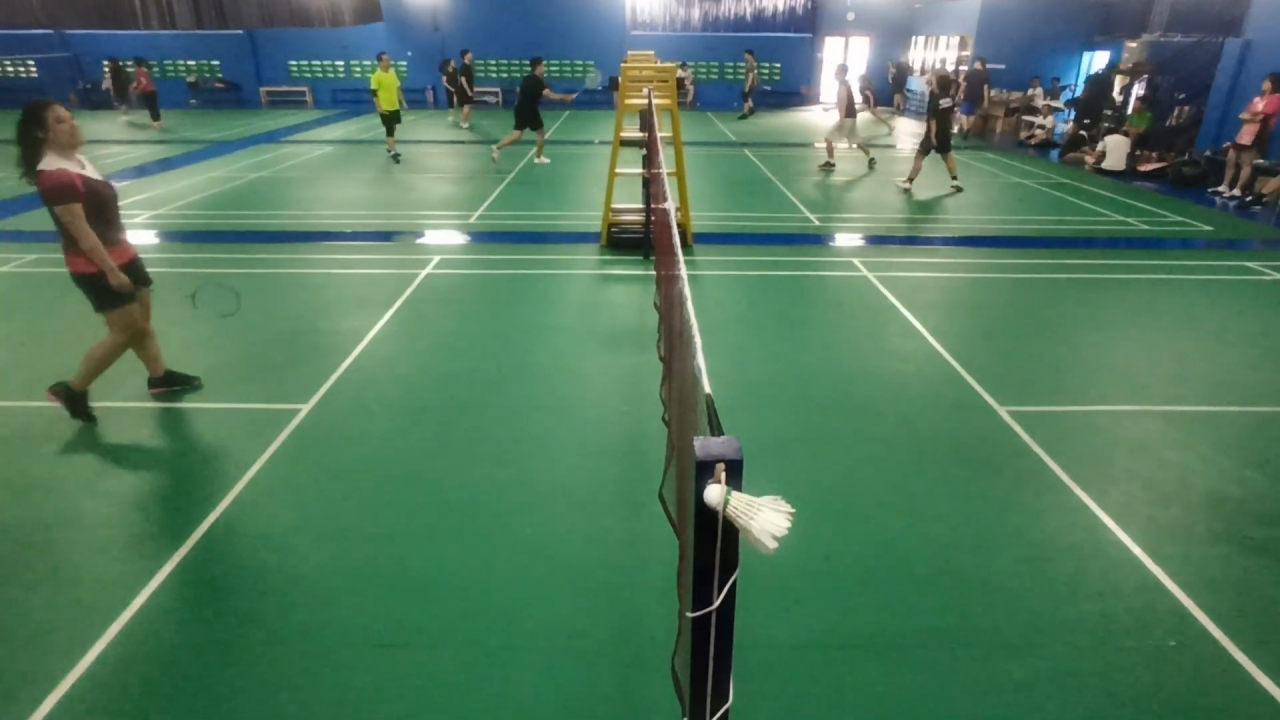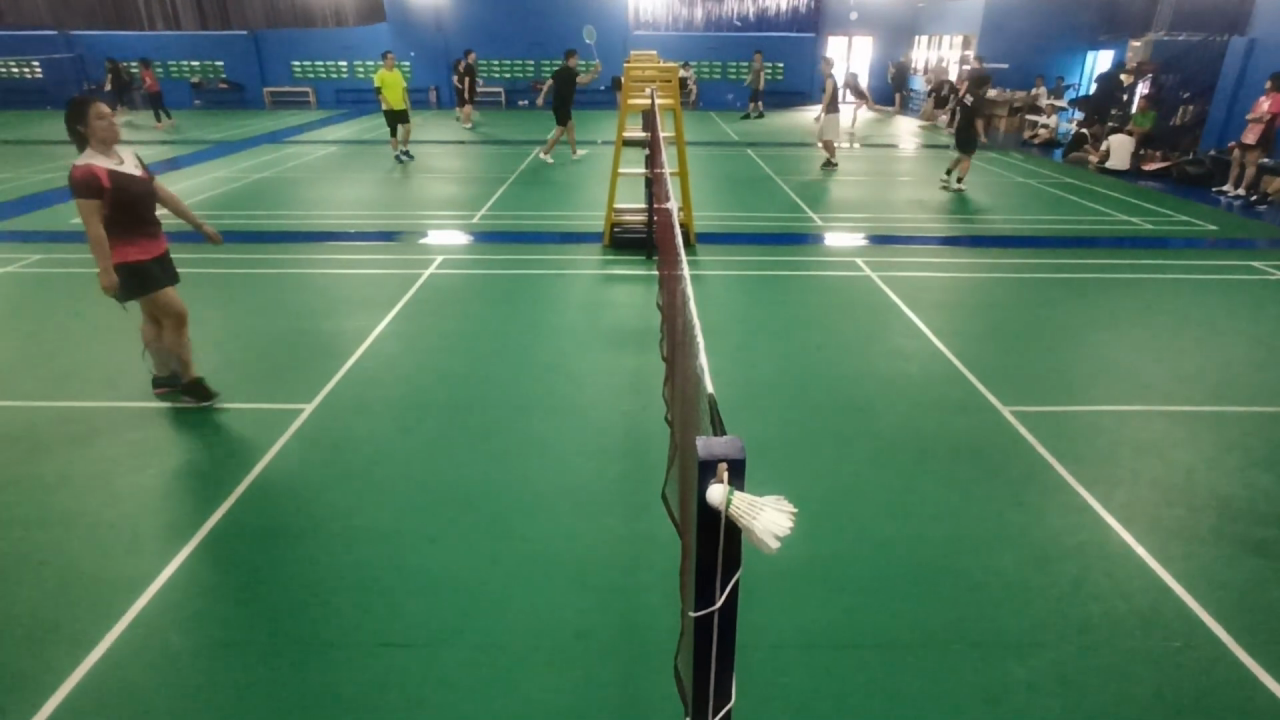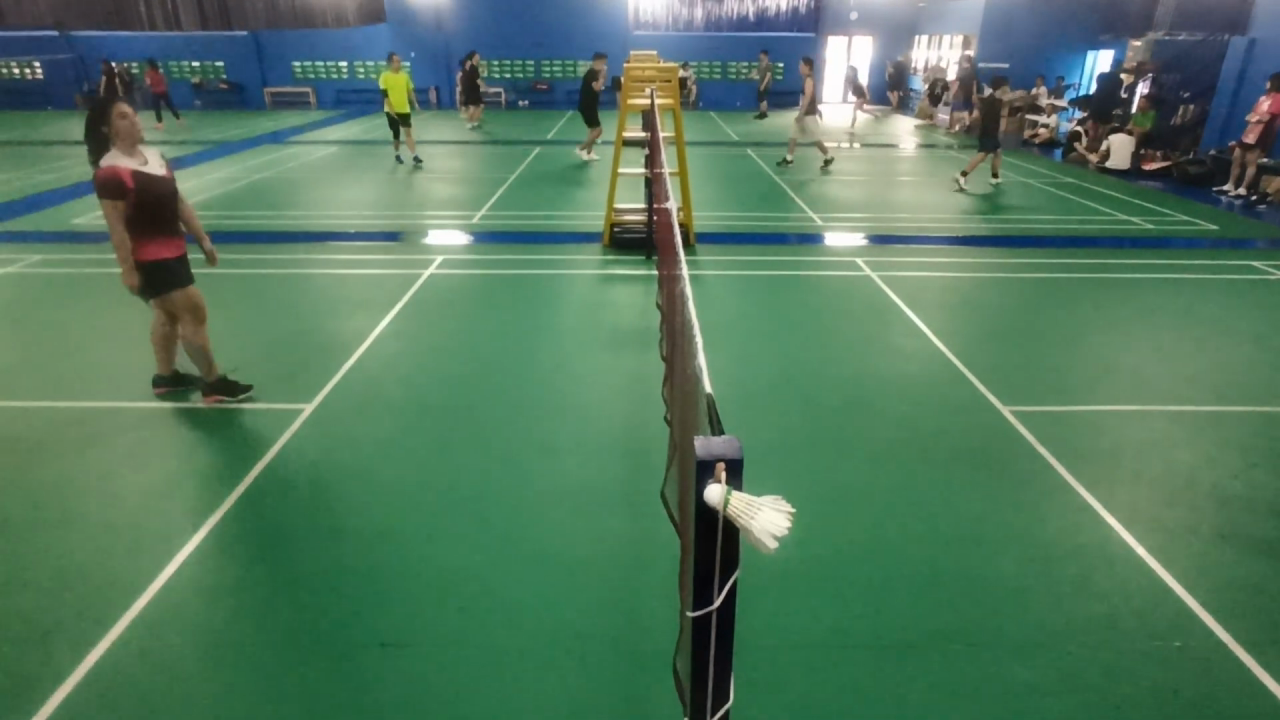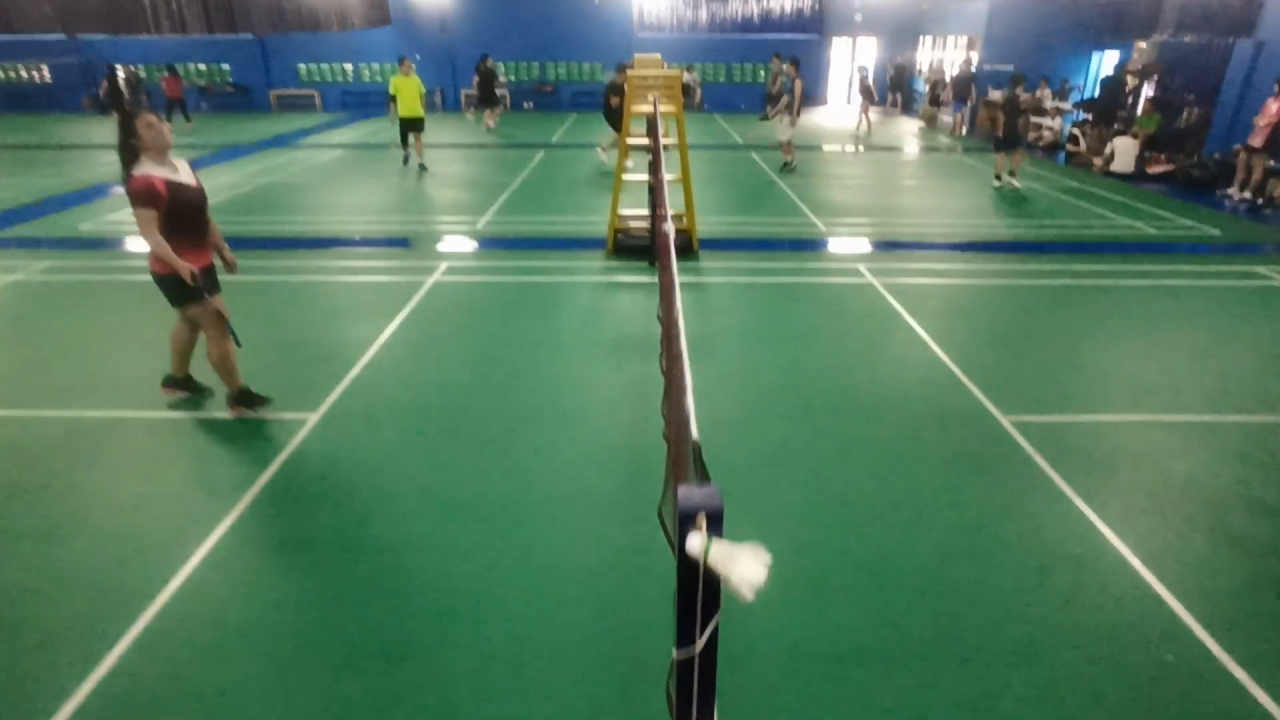
dt=0.3s
person 1, frame 1
left shoulder: (79, 160)
right shoulder: (55, 177)
right elbow: (81, 230)
left wrist: (125, 244)
right wrist: (111, 271)
left hip: (120, 257)
right hip: (97, 268)
left knee: (142, 320)
right knee: (125, 330)
left ankle: (160, 375)
right ankle: (72, 389)
person 1, frame 2
left shoulder: (130, 157)
right shoulder: (85, 173)
left elbow: (162, 195)
right elbow: (94, 227)
left wrist: (199, 225)
right wrist: (105, 271)
left hip: (154, 250)
right hip: (128, 261)
left knee: (156, 315)
right knee: (176, 314)
left ankle: (164, 376)
right ankle: (189, 382)
person 1, frame 3
left shoulder: (155, 156)
right shoulder: (110, 173)
left elbow: (180, 203)
right elbow: (116, 227)
left wrist: (203, 239)
right wrist: (128, 270)
left hip: (172, 251)
right hip: (149, 259)
left knee: (168, 313)
right knee: (195, 313)
left ankle: (166, 376)
right ankle: (214, 384)
person 1, frame 4
left shoulder: (183, 165)
right shoulder: (142, 181)
left elbow: (204, 213)
right elbow: (150, 232)
left wrist: (223, 248)
right wrist: (178, 264)
left hip: (200, 260)
right hip: (176, 270)
left knee: (191, 319)
right knee: (217, 325)
left ankle: (177, 377)
right ankle: (238, 394)
